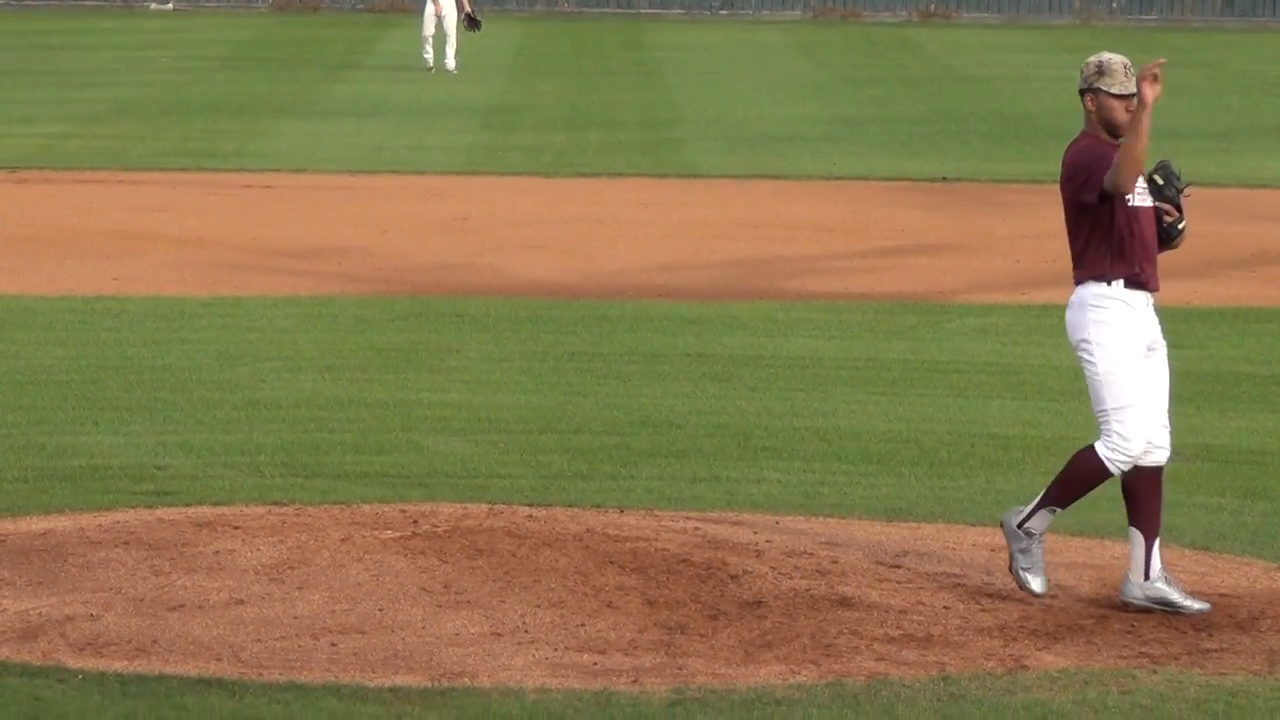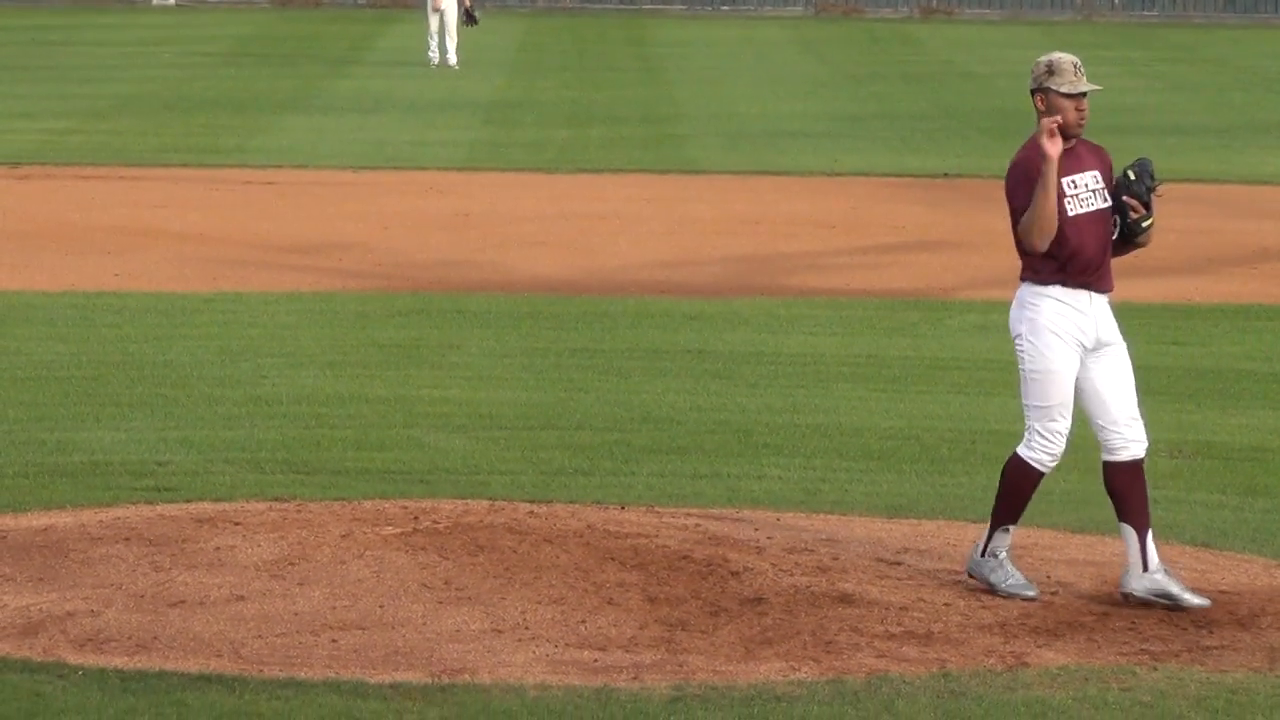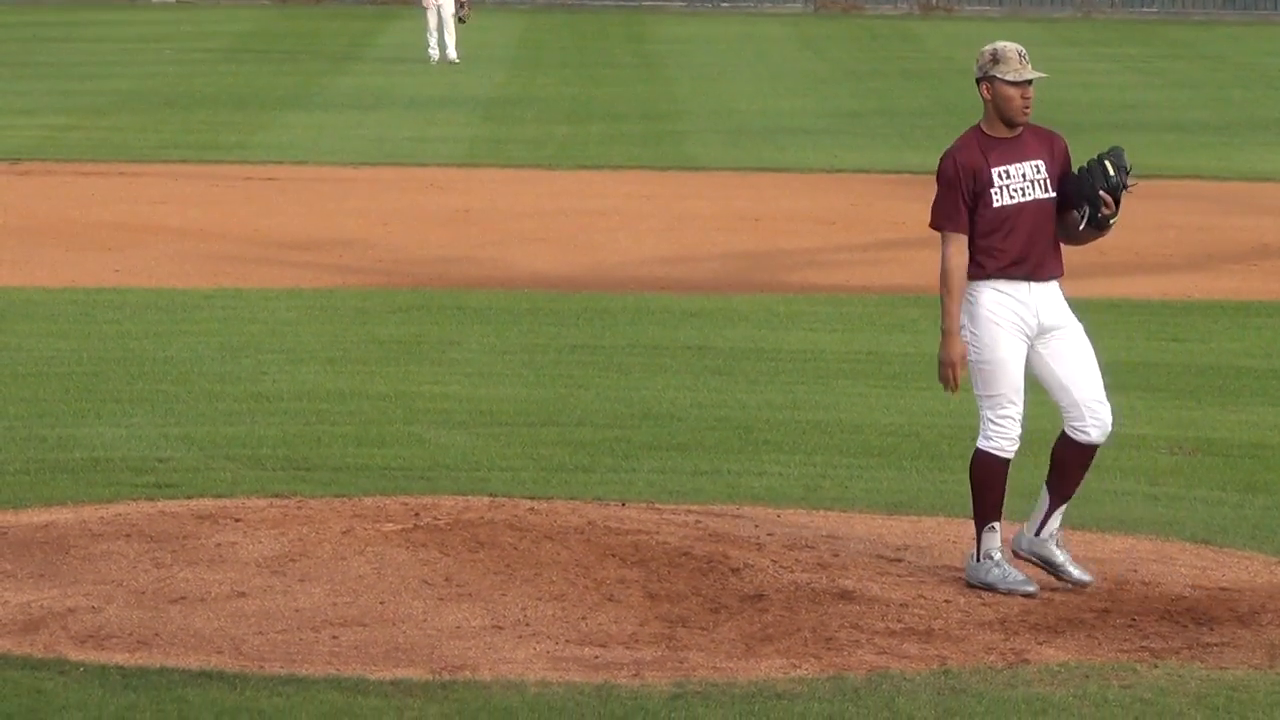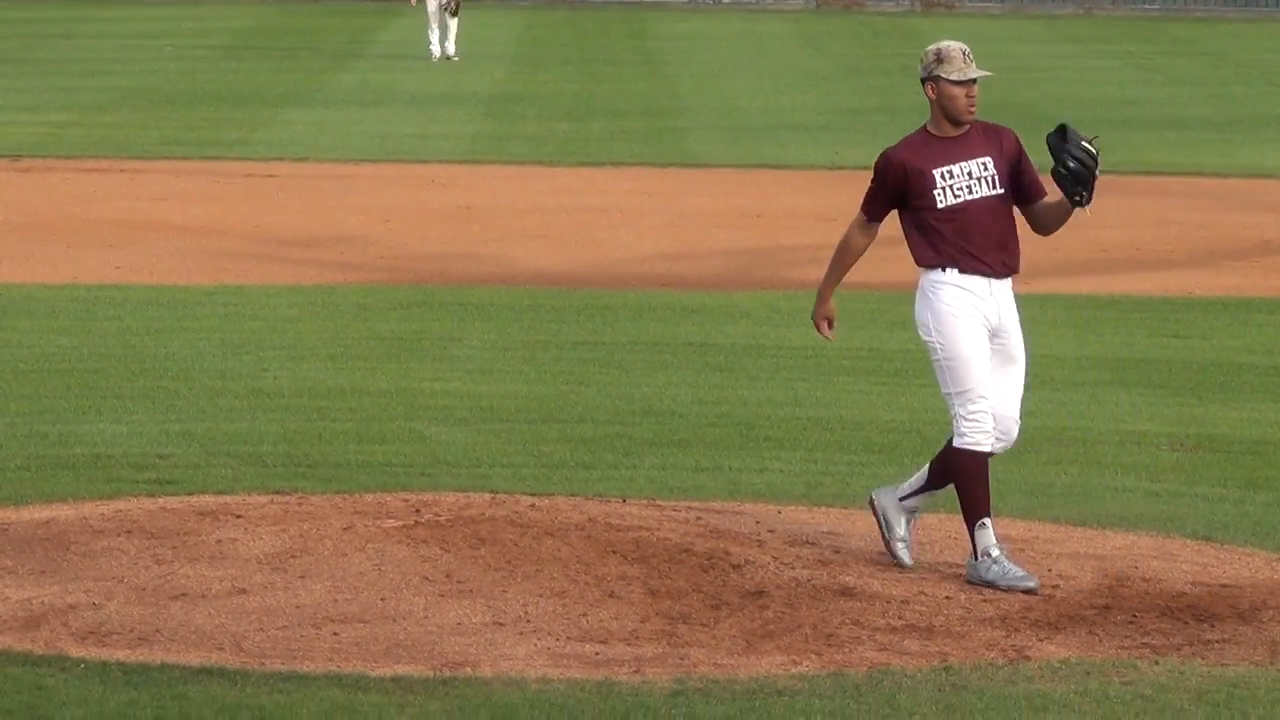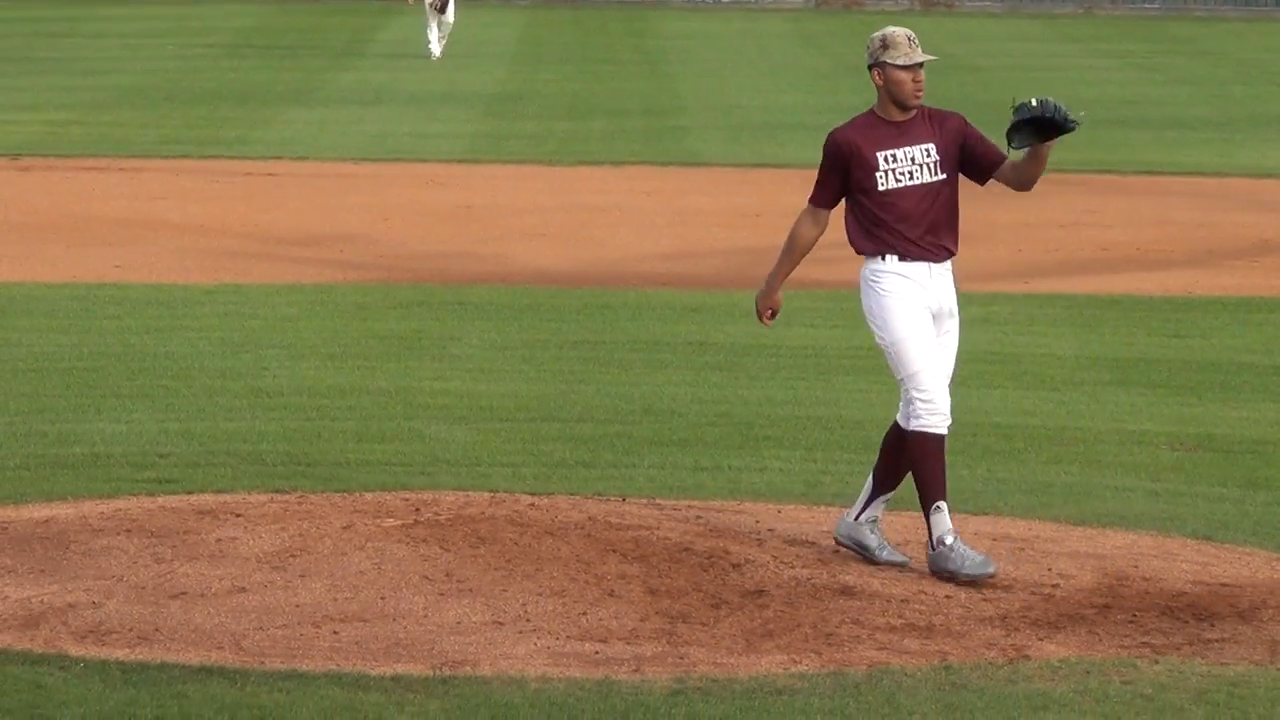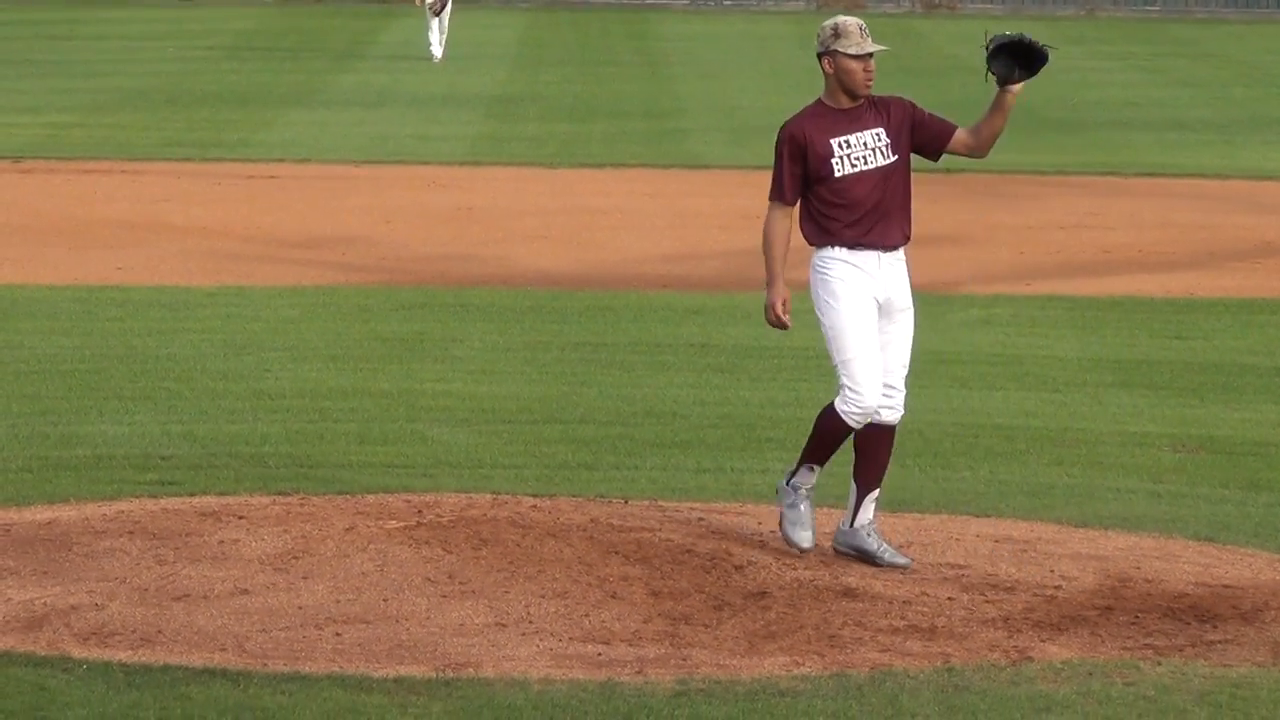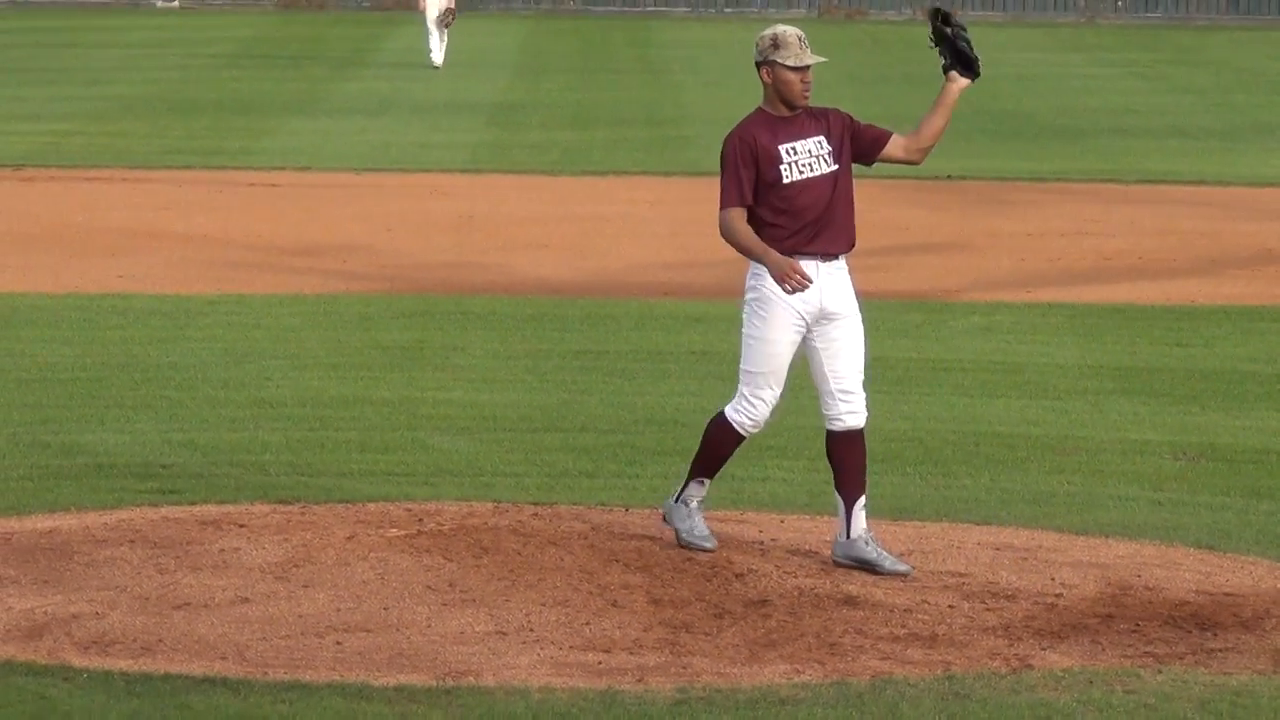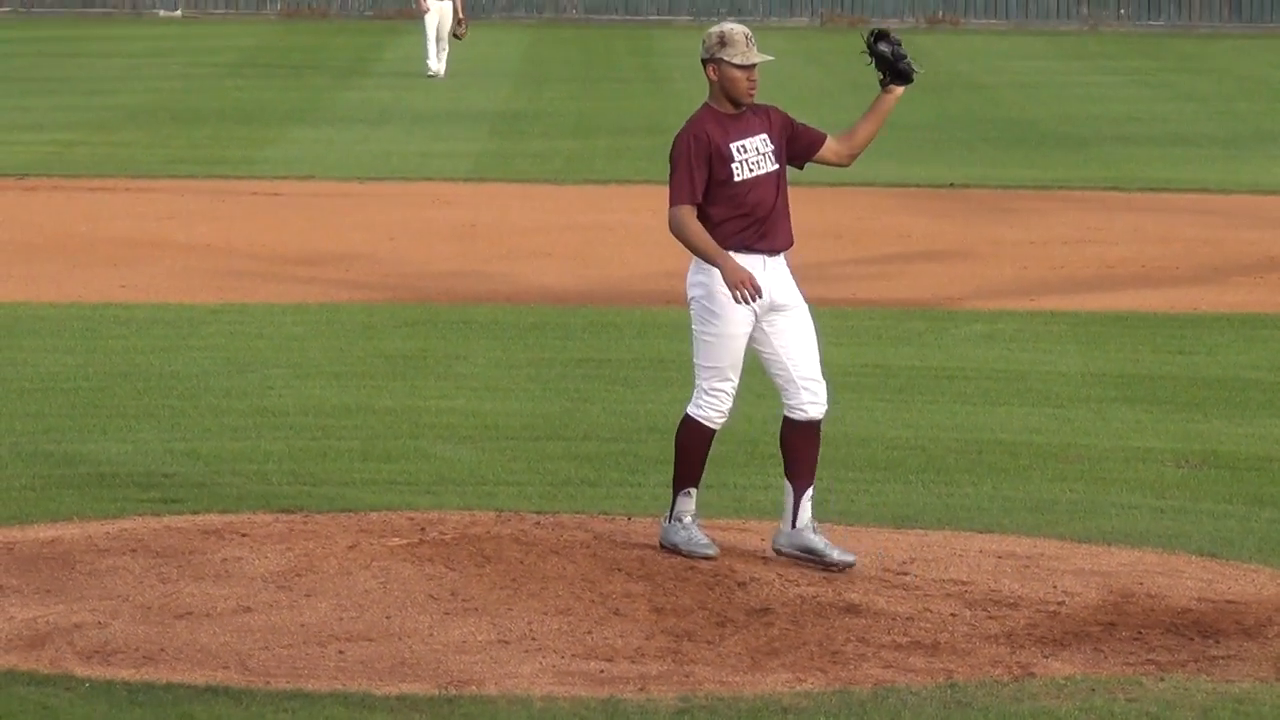
dt=0.2s
person 1, frame 1
left shoulder: (1115, 157)
right shoulder: (1086, 154)
right elbow: (1123, 181)
left wrist: (1163, 229)
right wrist: (1147, 109)
left hip: (1138, 311)
right hip: (1106, 310)
left knee: (1151, 445)
right knee: (1123, 445)
left ankle: (1146, 579)
right ankle: (1028, 524)
person 1, frame 2
left shoulder: (1097, 157)
right shoulder: (1028, 164)
right elbow: (1036, 240)
left wrist: (1136, 232)
right wrist: (1048, 163)
left hip: (1098, 312)
right hip: (1050, 310)
left knee: (1126, 439)
right knee: (1045, 441)
left ankle: (1145, 571)
right ankle: (991, 552)
person 1, frame 3
left shoulder: (1050, 145)
right shoulder: (961, 159)
left elbow: (1069, 232)
right elbow: (952, 250)
left wrist: (1101, 219)
right wrist: (950, 337)
left hip: (1049, 299)
right hip: (994, 302)
left knee: (1093, 418)
right knee: (1001, 431)
left ankle: (1040, 534)
right ankle: (987, 556)
person 1, frame 4
left shoulder: (1003, 142)
right shoulder: (903, 159)
left elbow: (1044, 222)
right elbow: (863, 228)
left wrist: (1073, 197)
right wrist: (824, 295)
left hip: (1001, 298)
right hip: (951, 298)
left knee: (1000, 432)
right knee: (975, 425)
left ankle: (898, 502)
right ankle: (986, 554)
person 1, frame 5
left shoulder: (949, 127)
right shoulder: (849, 140)
left elbow: (1018, 180)
right elbow: (816, 215)
left wrist: (1042, 145)
right wrist: (774, 283)
left hip: (941, 282)
right hip: (892, 280)
left knee: (921, 410)
right knee: (931, 403)
left ankle: (860, 521)
right ankle: (942, 540)
person 1, frame 6
left shoulder: (897, 114)
right shoulder: (801, 130)
left elbow: (976, 144)
right elbow: (779, 211)
left wrist: (1007, 94)
right wrist: (774, 284)
left hip: (895, 271)
right hip: (842, 270)
left knee: (888, 402)
right knee: (860, 395)
left ankle: (856, 526)
right ankle: (798, 485)
person 1, frame 7
left shoulder: (834, 125)
right shoulder: (746, 137)
left elbow: (913, 149)
right elbow: (731, 221)
left wrist: (954, 87)
right wrist: (772, 259)
left hip: (835, 281)
right hip: (778, 284)
left knee: (848, 409)
right knee: (755, 407)
left ankle: (854, 535)
right ankle: (687, 498)
person 1, frame 8
left shoulder: (771, 122)
right shoulder: (696, 134)
left elbow: (844, 151)
right elbow: (680, 218)
left wrist: (891, 94)
right wrist: (725, 265)
left hip: (776, 278)
right hip: (724, 279)
left knee: (808, 398)
right knee: (713, 401)
left ankle: (798, 526)
right ankle: (680, 518)
